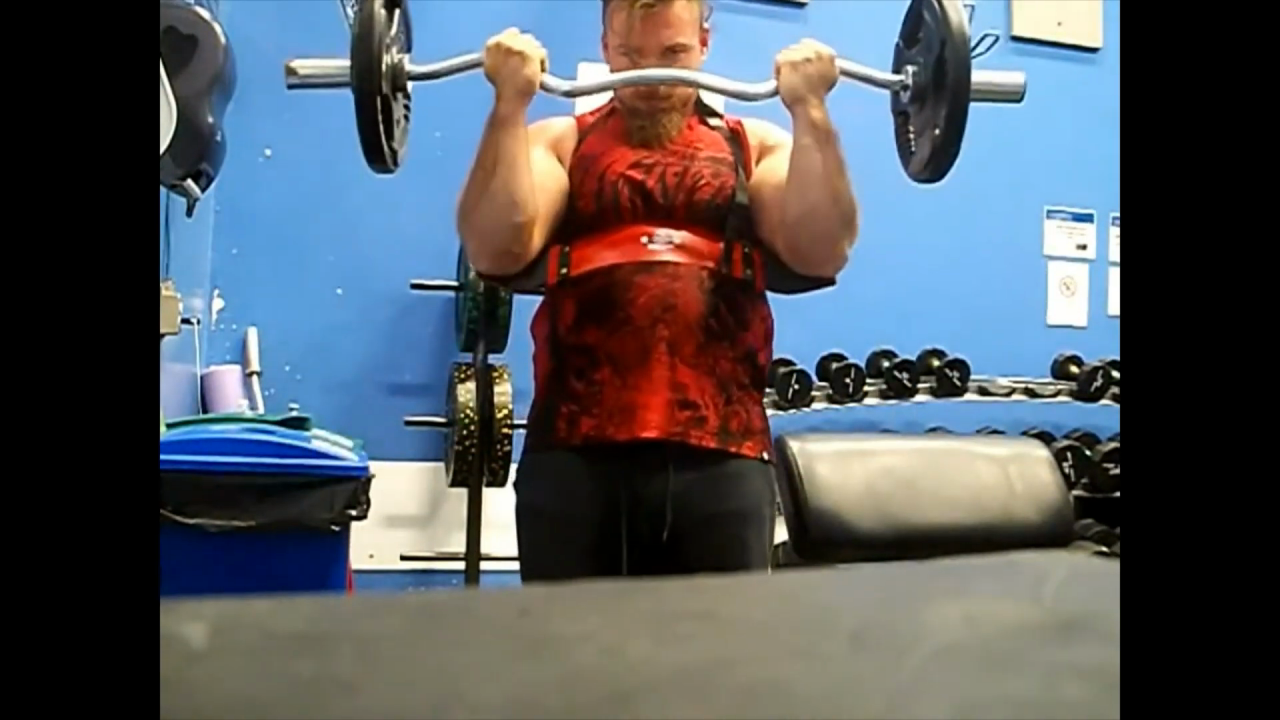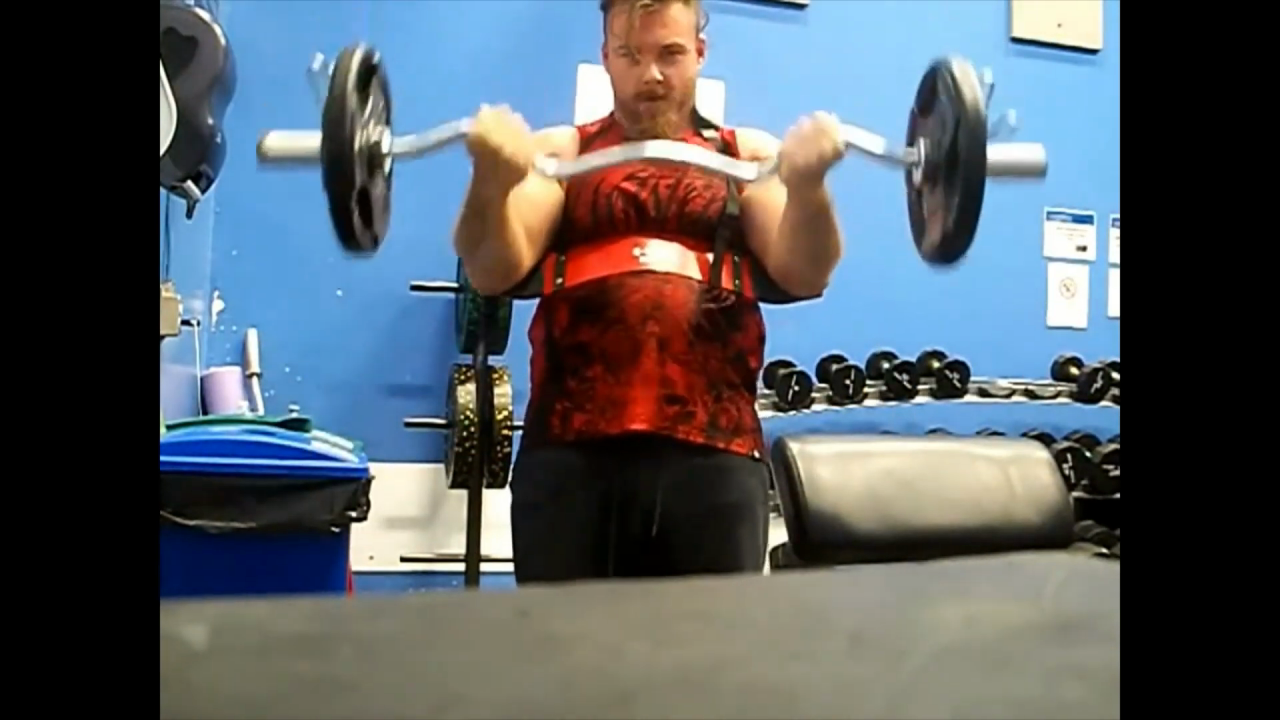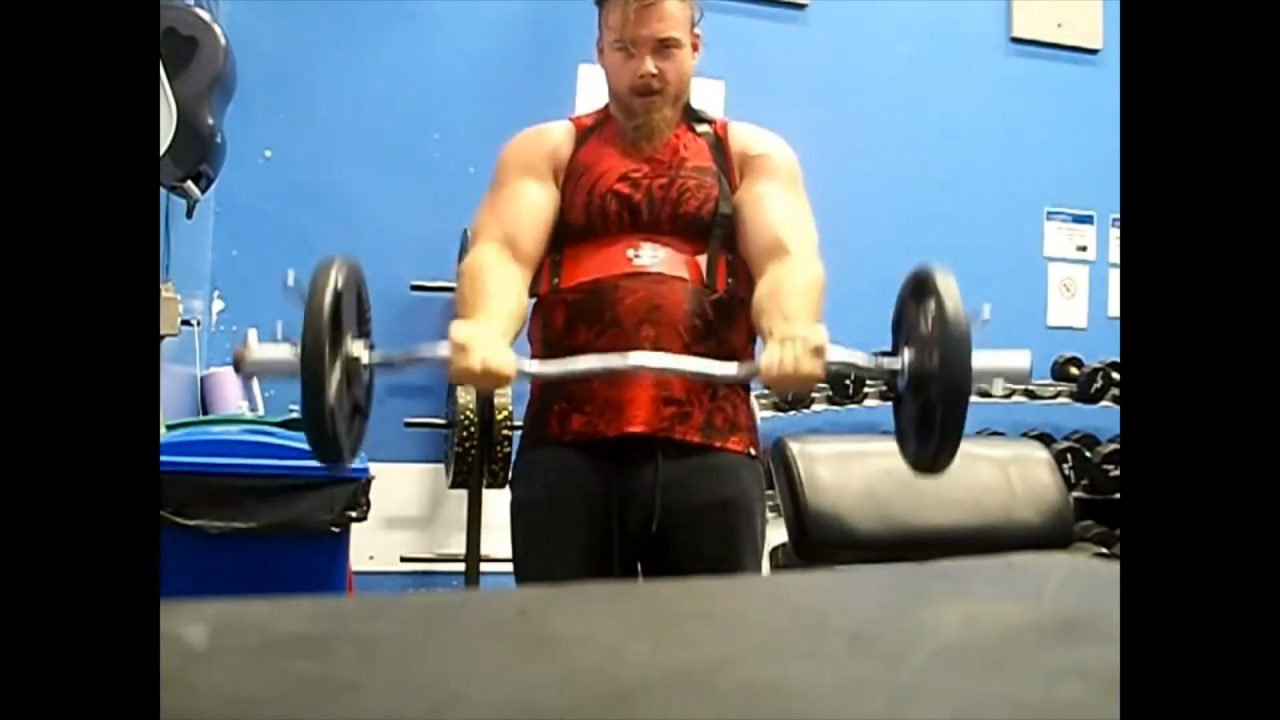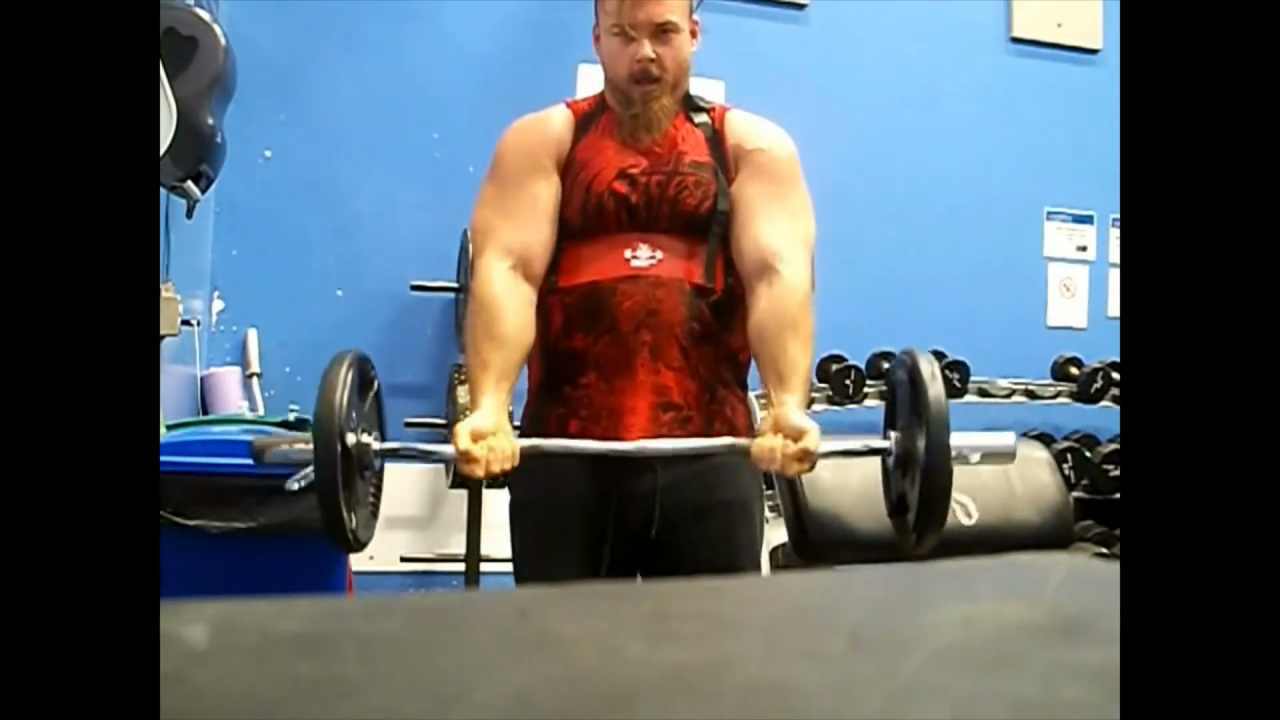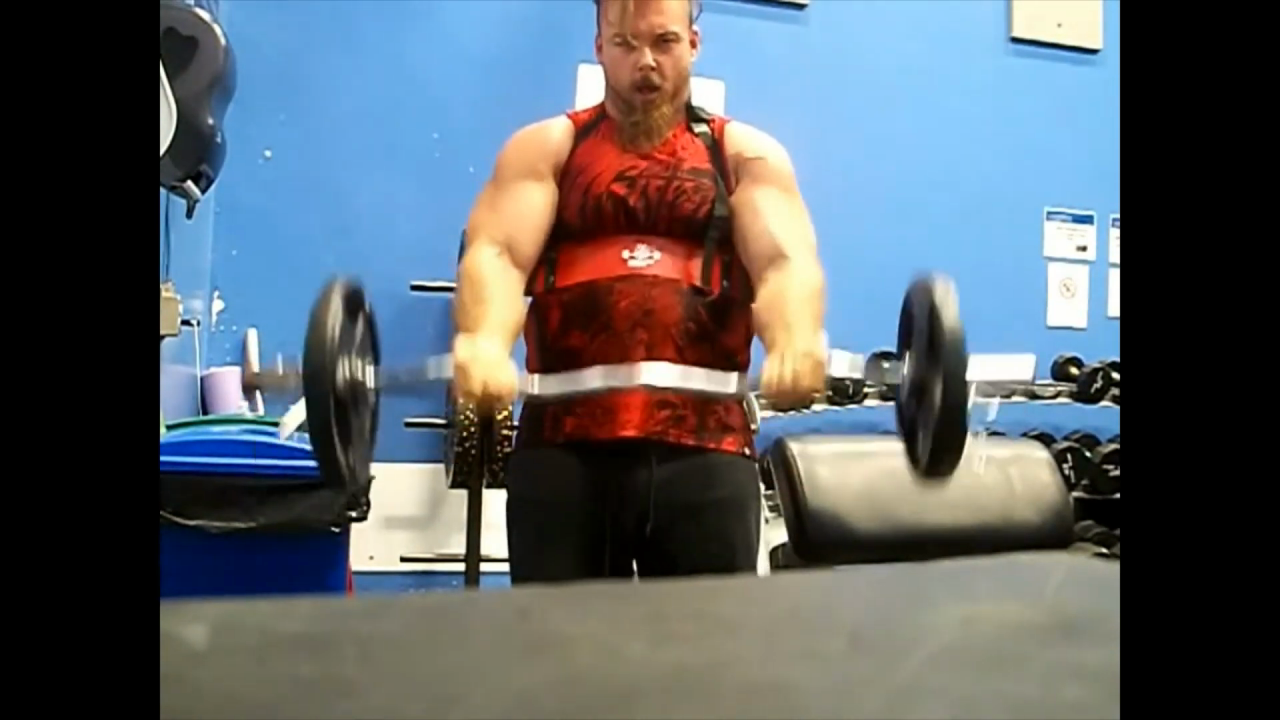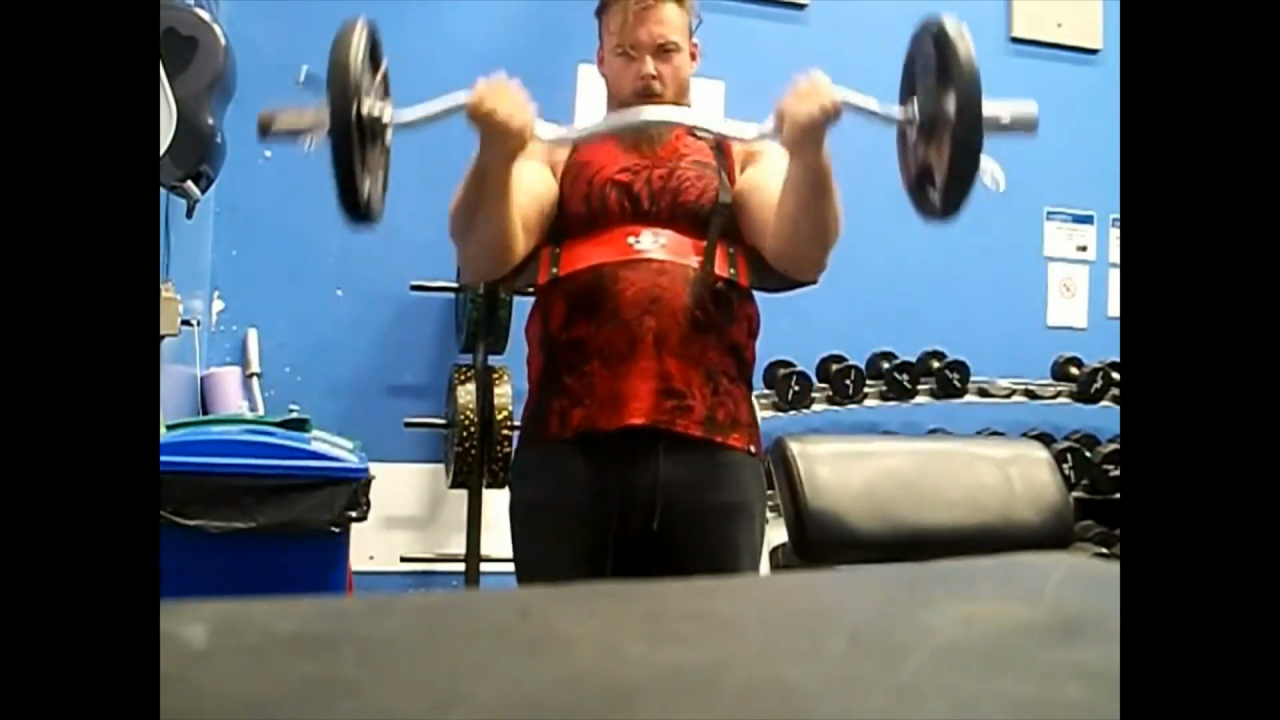
dt=0.4s
person 1, frame 1
left shoulder: (757, 146)
right shoulder: (556, 143)
left elbow: (823, 252)
right elbow: (495, 250)
left wrist: (809, 110)
right wrist: (509, 103)
left hip: (720, 451)
right hip: (576, 448)
person 1, frame 2
left shoulder: (753, 156)
right shoulder: (554, 153)
left elbow: (806, 273)
right elbow: (492, 271)
left wrist: (806, 186)
right wrist: (492, 183)
left hip: (713, 449)
right hip: (571, 447)
person 1, frame 3
left shoulder: (751, 153)
right shoulder: (546, 151)
left elbow: (786, 257)
right elbow: (501, 254)
left wrist: (794, 335)
right wrist: (484, 330)
left hip: (709, 447)
right hip: (569, 446)
person 1, frame 4
left shoulder: (751, 143)
right shoulder: (542, 139)
left elbow: (777, 274)
right elbow: (507, 269)
left wrist: (787, 405)
right wrist: (489, 405)
left hip: (706, 447)
right hip: (567, 446)
person 1, frame 5
left shoulder: (746, 153)
right shoulder: (544, 148)
left elbow: (785, 263)
right elbow: (495, 255)
left wrist: (796, 345)
right wrist: (485, 345)
left hip: (704, 446)
right hip: (564, 445)
person 1, frame 6
left shoulder: (746, 158)
right shoulder: (549, 157)
left elbow: (801, 257)
right elbow: (484, 256)
left wrist: (807, 147)
right wrist: (496, 152)
left hip: (710, 442)
right hip: (569, 444)
